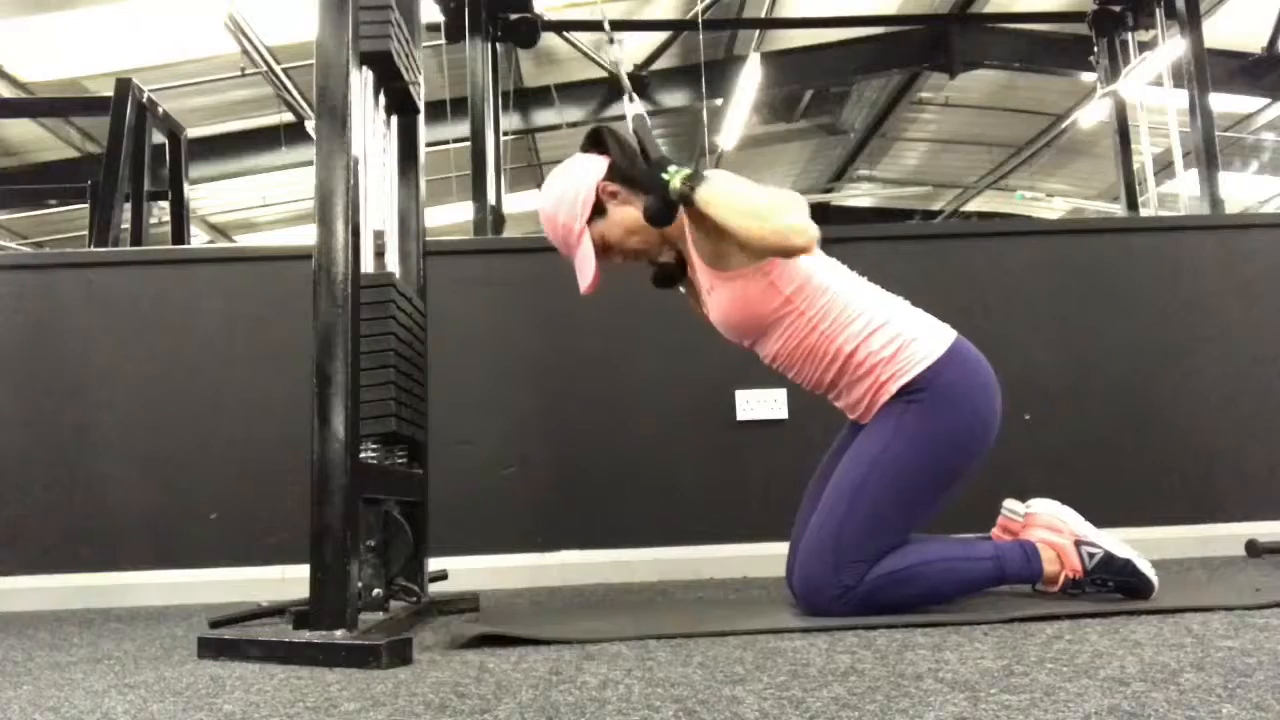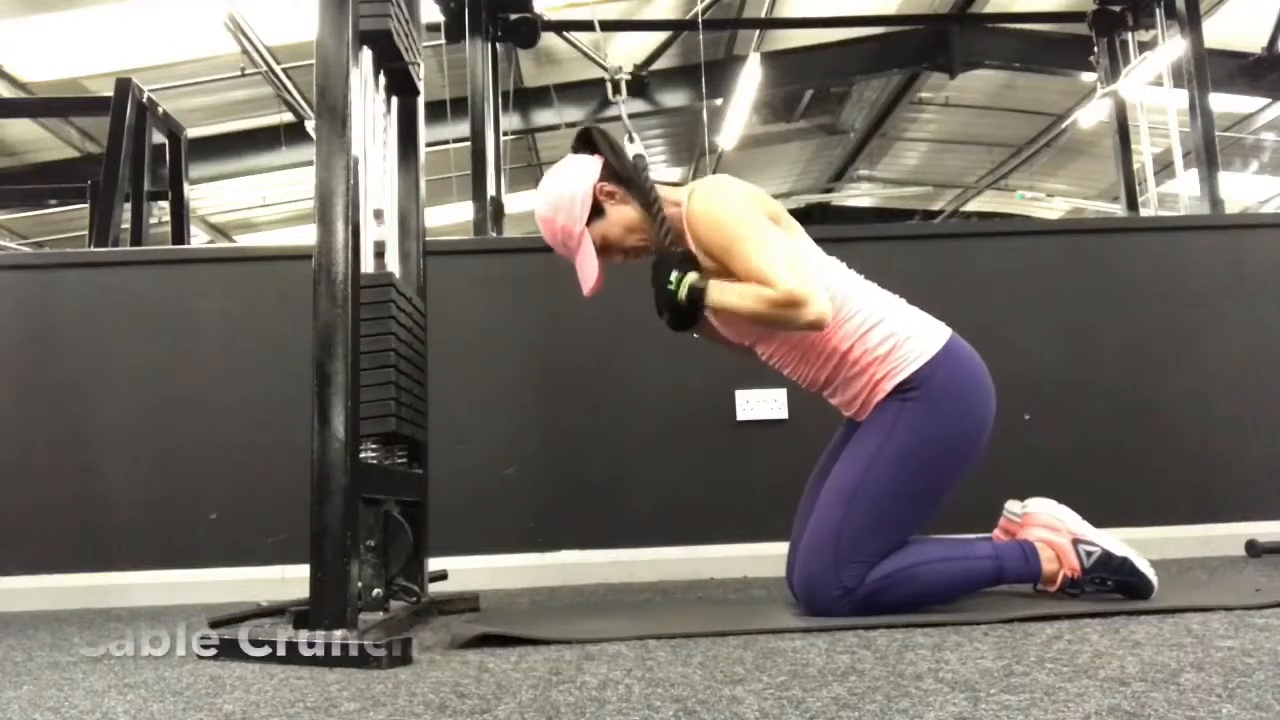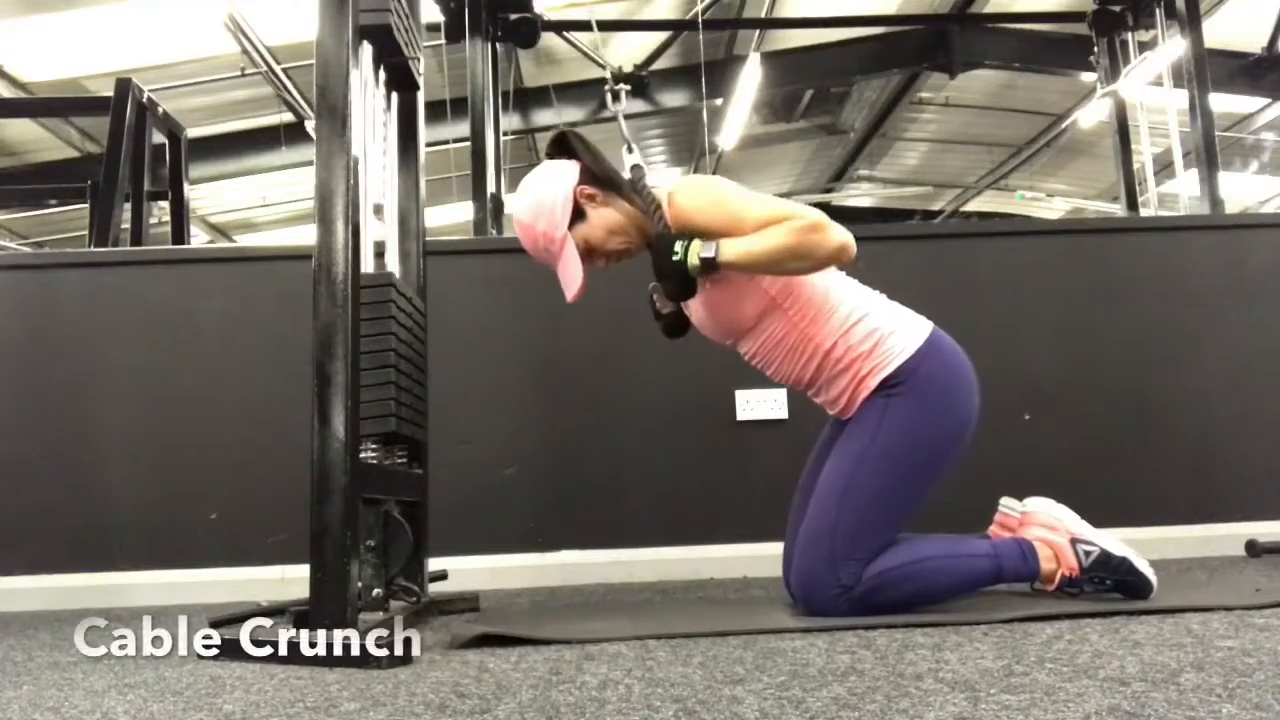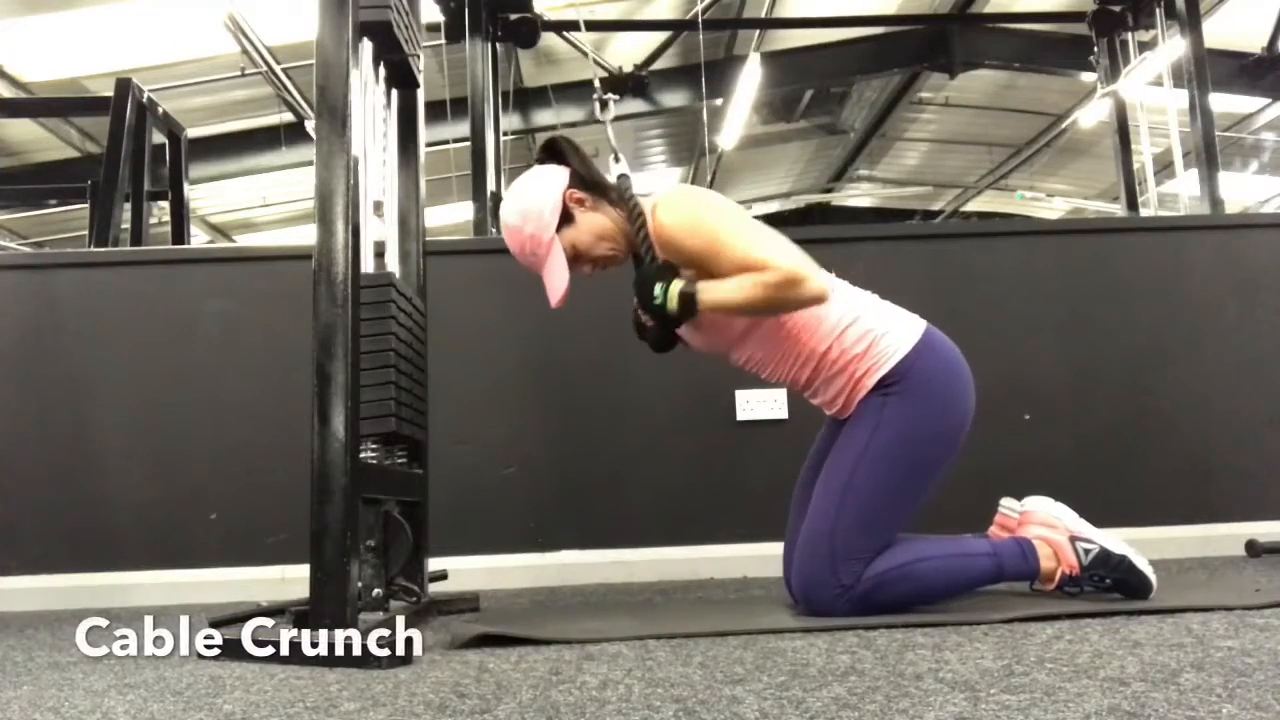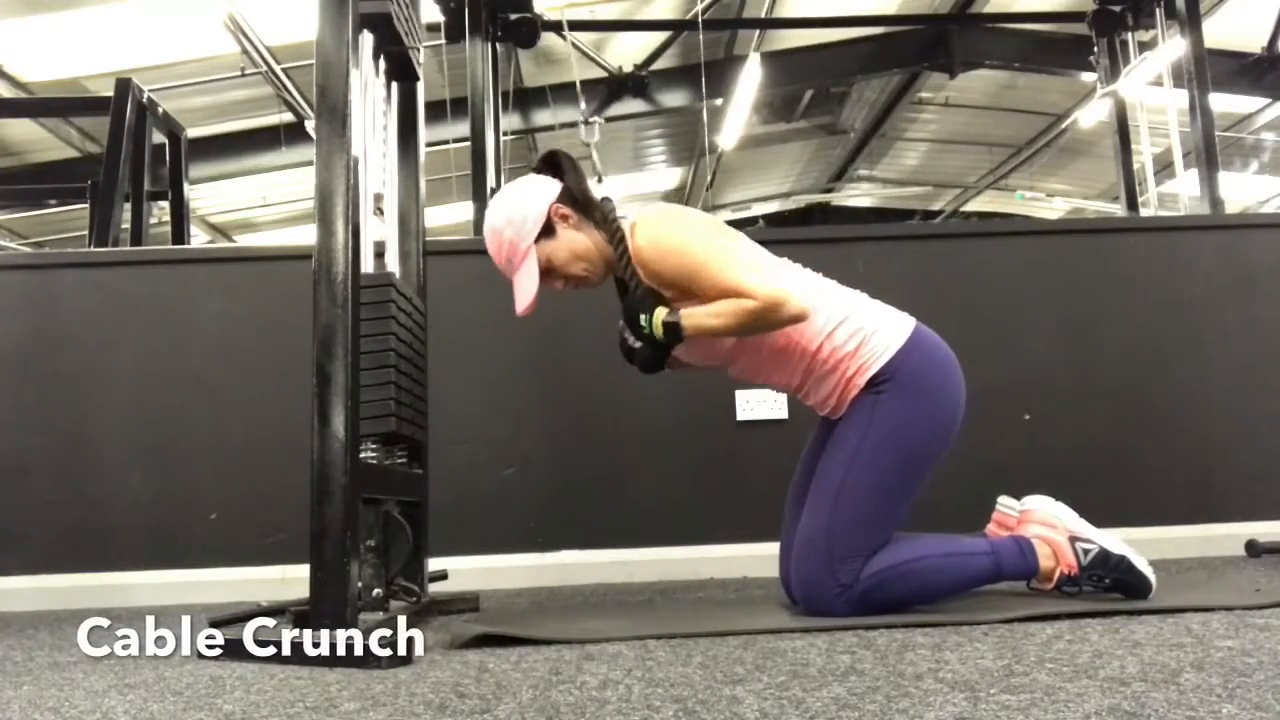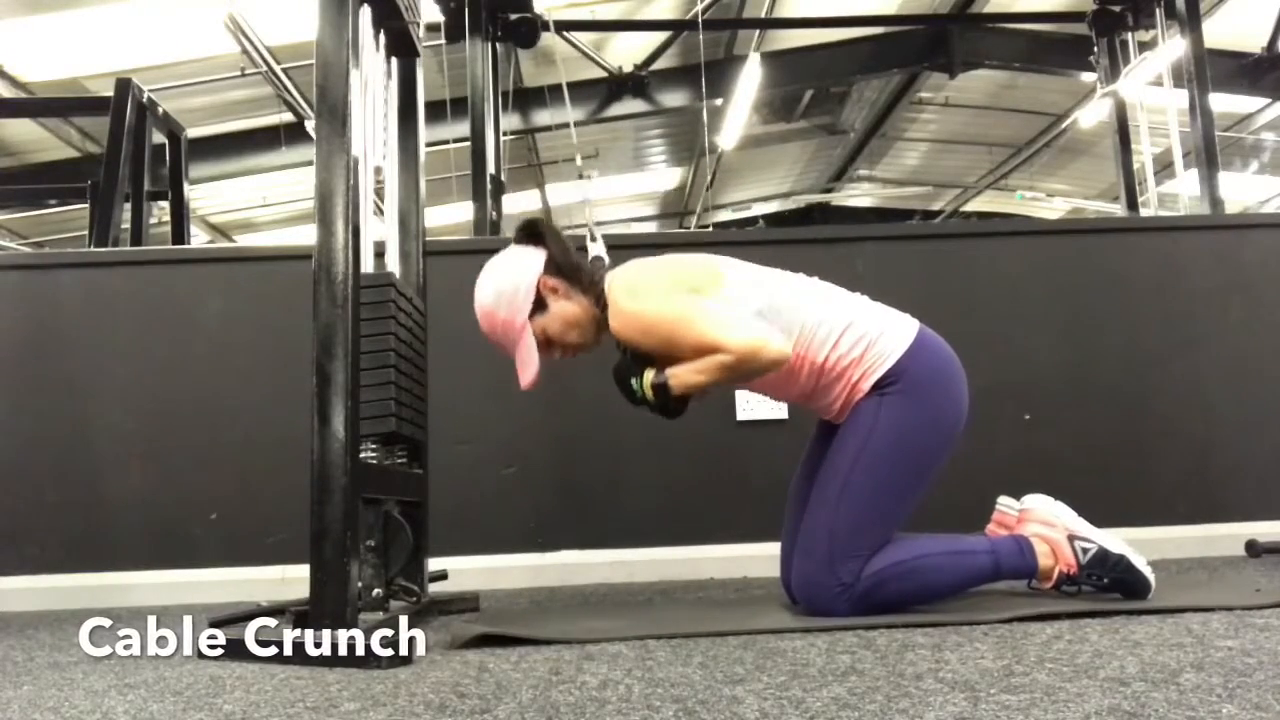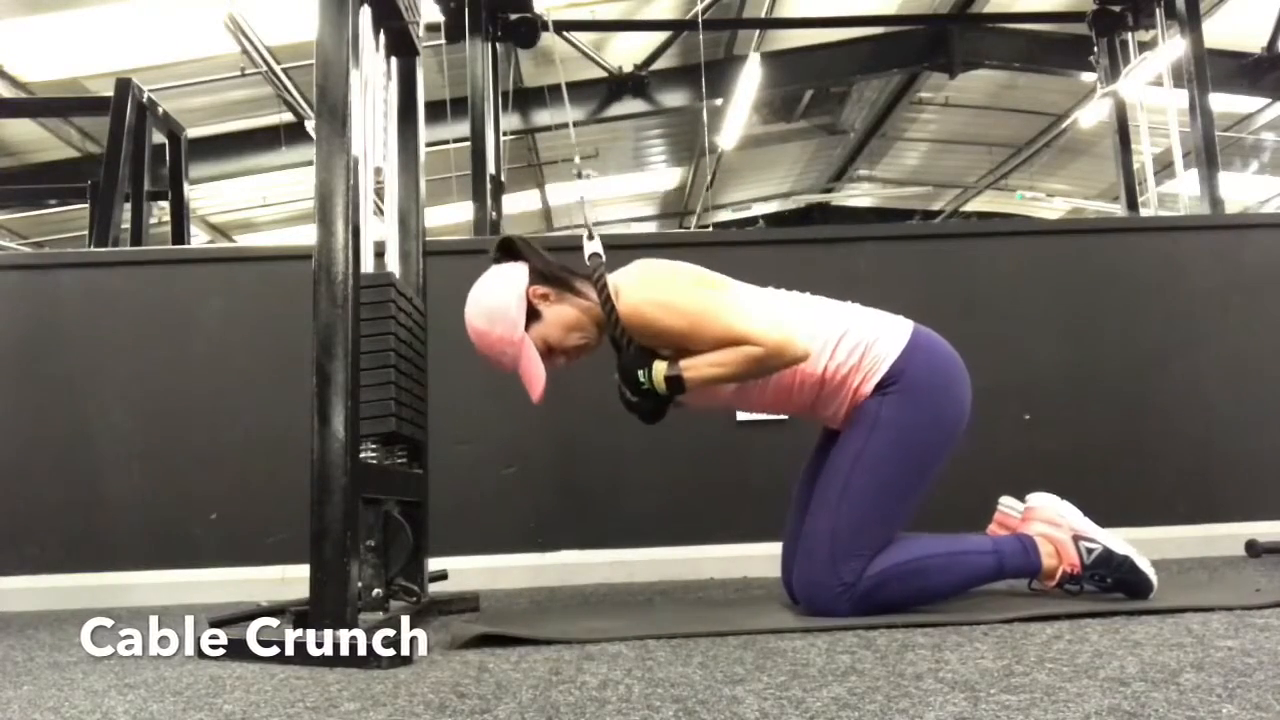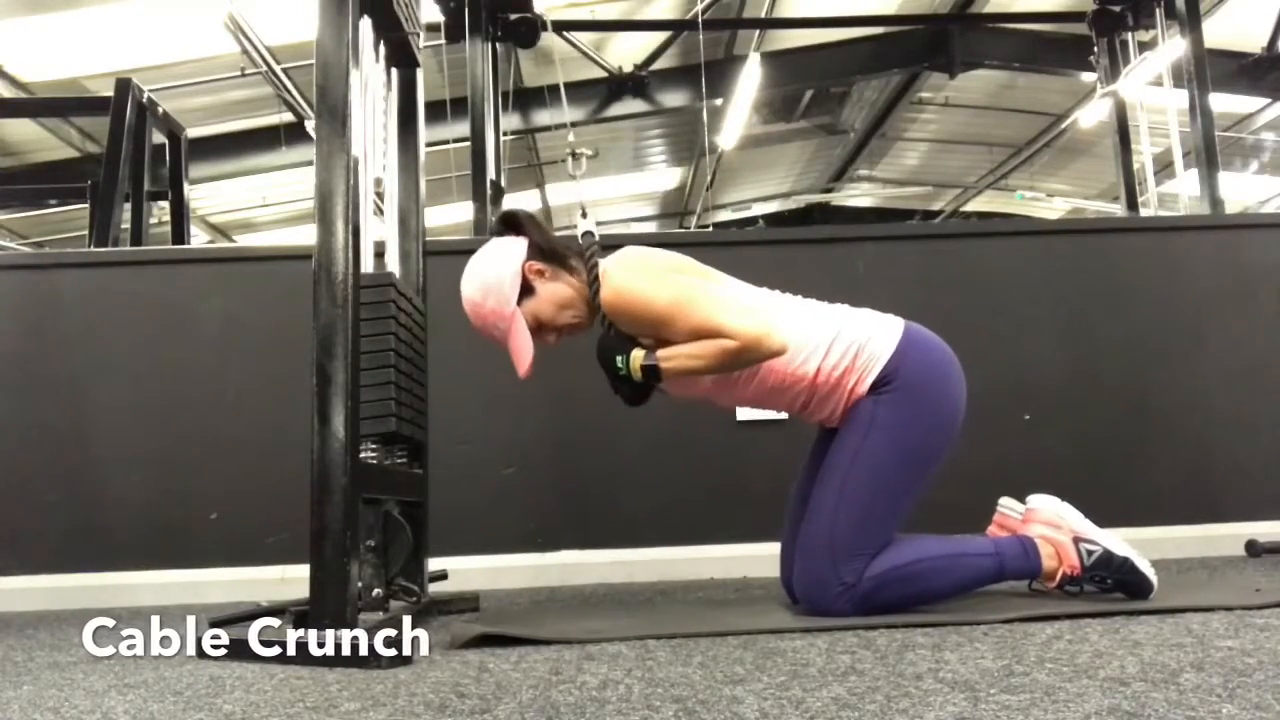
dt=0.4s
person 1, frame 1
left shoulder: (711, 192)
right shoulder: (693, 246)
left elbow: (794, 230)
left wrist: (689, 191)
right wrist: (684, 283)
left hip: (937, 389)
right hip: (901, 397)
left knee: (827, 586)
right knee: (811, 575)
left ankle: (1056, 557)
right ankle: (1018, 534)
person 1, frame 2
left shoulder: (709, 205)
right shoulder: (684, 246)
left elbow: (808, 307)
left wrist: (695, 289)
right wrist: (695, 320)
left hip: (931, 387)
right hip: (897, 394)
left knee: (828, 587)
right knee: (813, 574)
left ankle: (1054, 556)
right ankle: (1018, 533)
person 1, frame 3
left shoulder: (690, 203)
right shoulder: (674, 246)
left elbow: (830, 239)
left wrist: (705, 256)
right wrist: (684, 312)
left hip: (914, 381)
right hip: (878, 392)
left knee: (826, 586)
right knee: (808, 575)
left ankle: (1053, 556)
right ankle: (1013, 532)
person 1, frame 4
left shoulder: (675, 216)
right shoulder: (659, 255)
left elbow: (804, 285)
left wrist: (684, 297)
right wrist: (670, 323)
left hip: (911, 380)
right hip: (876, 390)
left knee: (827, 588)
right knee: (809, 575)
left ankle: (1052, 556)
right ankle: (1015, 530)
person 1, frame 5
left shoulder: (653, 240)
right shoulder: (642, 269)
left elbow: (784, 302)
left wrist: (670, 324)
right wrist: (665, 351)
left hip: (905, 378)
right hip: (873, 386)
left knee: (825, 585)
right knee: (805, 576)
left ankle: (1051, 552)
right ankle: (1014, 530)
person 1, frame 6
left shoulder: (630, 309)
right shoulder: (641, 293)
left elbow: (766, 350)
left wrist: (661, 384)
right wrist: (672, 382)
left hip: (909, 379)
right hip: (878, 387)
left knee: (827, 586)
right knee: (806, 577)
left ankle: (1050, 552)
right ankle: (1015, 528)
person 1, frame 7
left shoulder: (640, 298)
right shoulder: (633, 315)
left elbow: (783, 342)
left wrist: (670, 375)
right wrist: (660, 393)
left hip: (911, 379)
right hip: (879, 389)
left knee: (829, 587)
right knee: (806, 578)
left ankle: (1054, 551)
right ankle: (1015, 531)
person 1, frame 8
left shoulder: (626, 286)
right shoulder: (626, 299)
left elbow: (763, 338)
left wrist: (649, 364)
right wrist: (648, 375)
left hip: (904, 378)
right hip: (872, 389)
left knee: (830, 587)
right knee: (806, 579)
left ankle: (1054, 553)
right ankle: (1013, 532)
